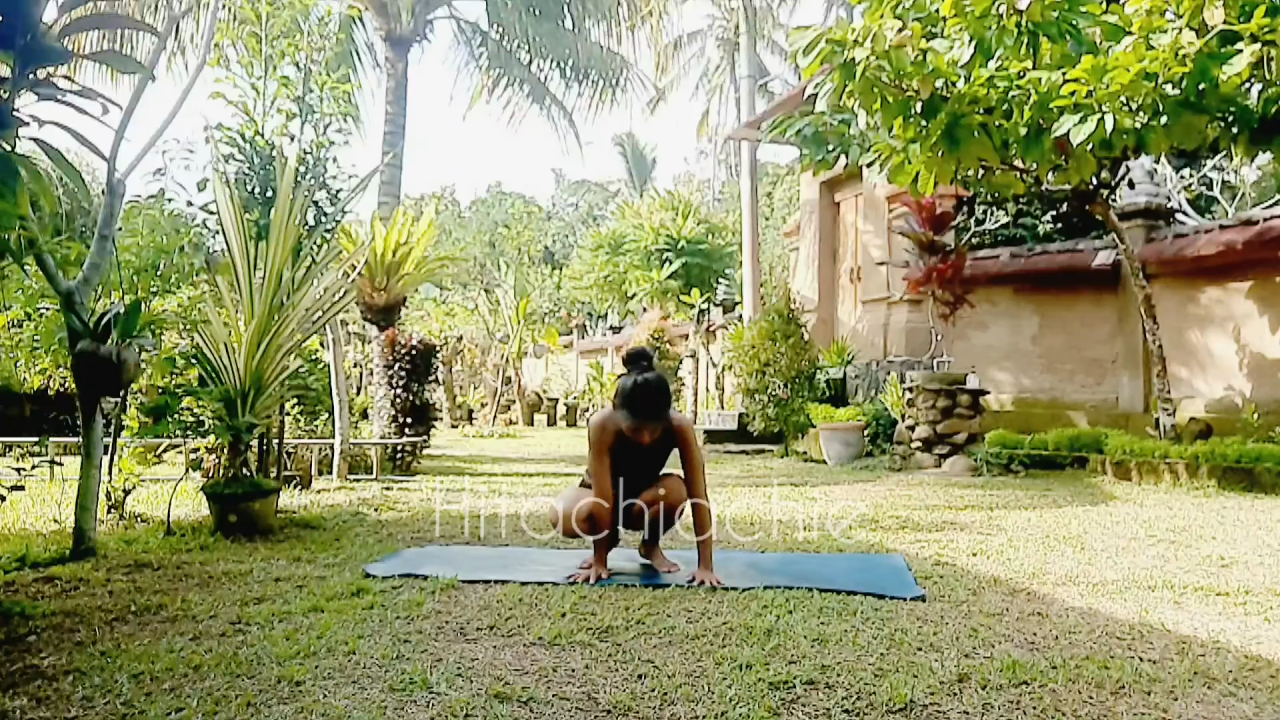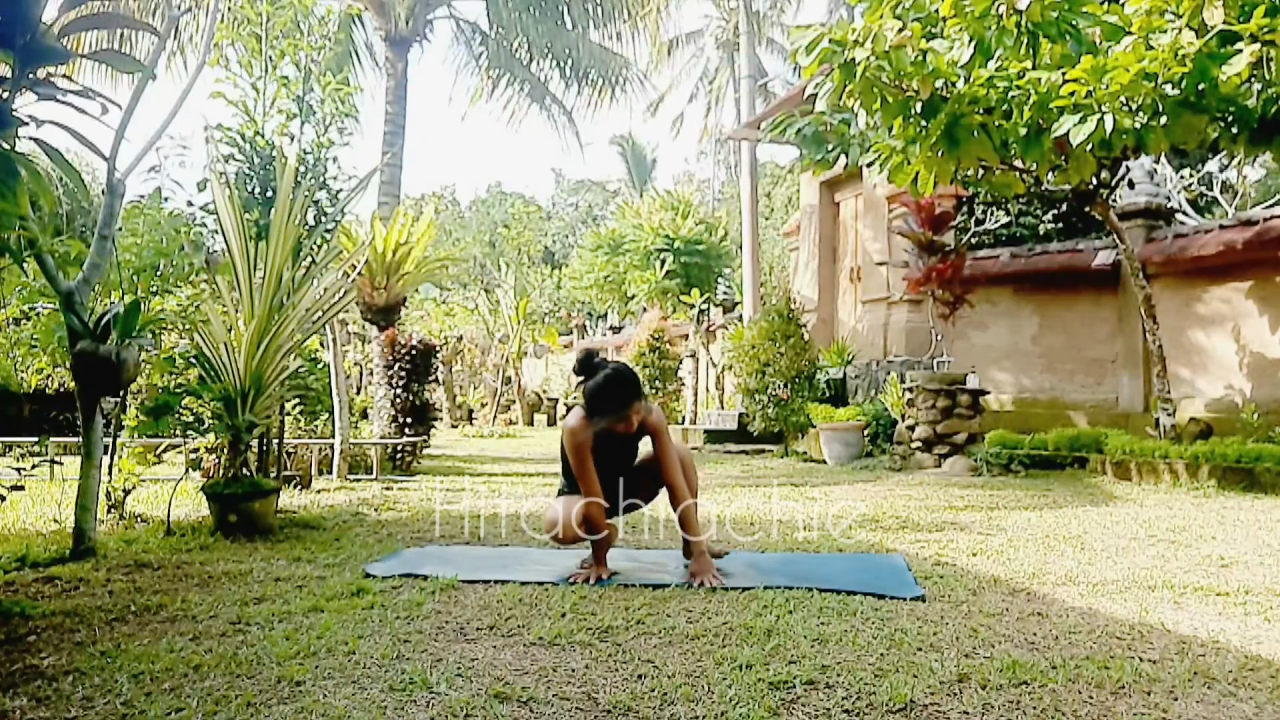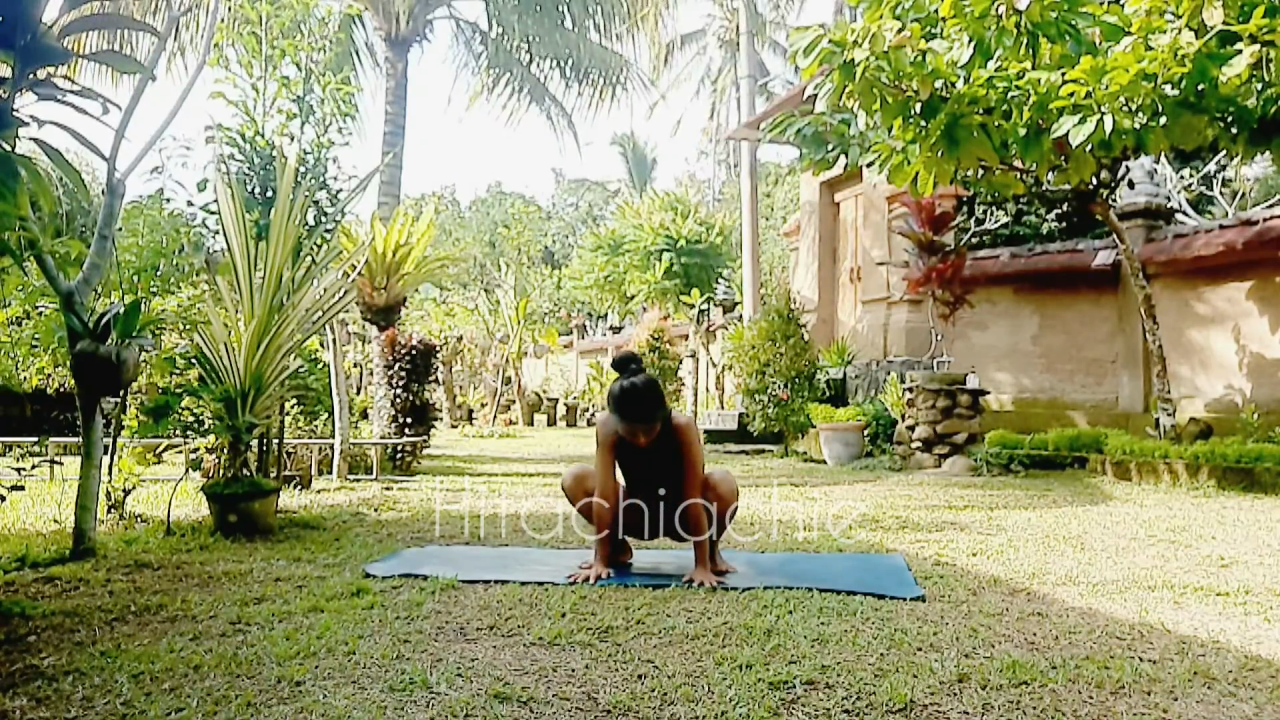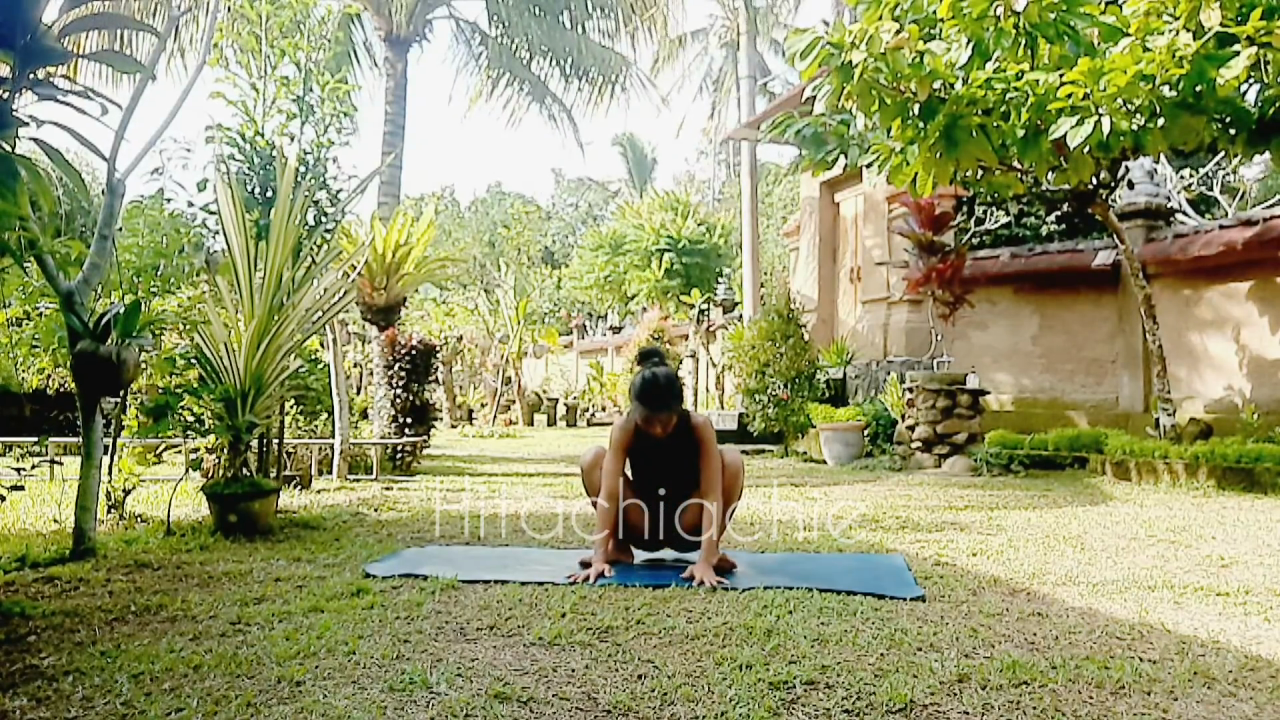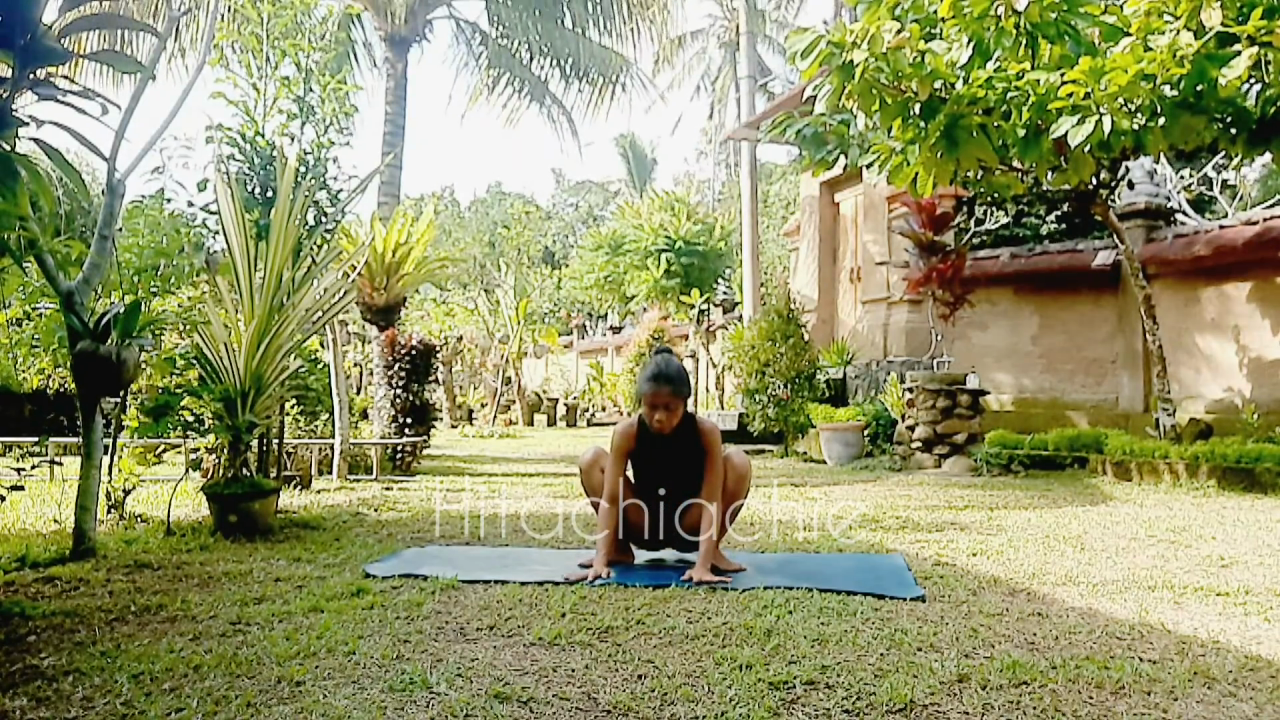
dt=1s
person 1, frame 1
left shoulder: (680, 427)
right shoulder: (602, 424)
left elbow: (698, 497)
right elbow: (602, 500)
left wrist: (705, 565)
right wrist: (599, 562)
left hip: (643, 499)
right hip: (606, 496)
left knee: (677, 491)
right knee: (562, 516)
left ankle: (650, 545)
right ankle: (608, 538)
person 1, frame 2
left shoulder: (651, 416)
right shoulder: (577, 428)
left elbow: (677, 483)
right elbow: (593, 500)
left wrist: (699, 552)
right wrist: (599, 562)
left hip: (625, 487)
right hip: (581, 496)
left knee: (681, 455)
right knee: (557, 526)
left ankle: (689, 545)
right ankle: (605, 535)
person 1, frame 3
left shoulder: (682, 426)
right shoulder: (607, 425)
left elbow: (694, 497)
right elbow: (604, 495)
left wrist: (702, 565)
right wrist: (600, 560)
left hip: (679, 514)
right hip: (638, 514)
left knee: (723, 485)
right knee: (574, 479)
left ankle: (712, 552)
right ankle: (617, 548)
person 1, frame 4
left shoulder: (699, 426)
right shoulder: (625, 428)
left elbow: (711, 495)
right elbow: (608, 493)
left wrist: (705, 561)
right wrist: (599, 556)
left hip: (687, 529)
right hip: (643, 528)
left knee: (731, 459)
right knee: (593, 458)
left ankle: (712, 551)
right ankle: (619, 547)
person 1, frame 5
left shoulder: (706, 432)
right shoulder: (627, 432)
left elbow: (712, 501)
right elbow: (610, 498)
left wrist: (702, 565)
right wrist: (600, 559)
left hip: (689, 528)
right hip: (644, 526)
left knee: (738, 462)
right knee: (592, 459)
left ankle: (712, 550)
right ankle: (619, 548)
